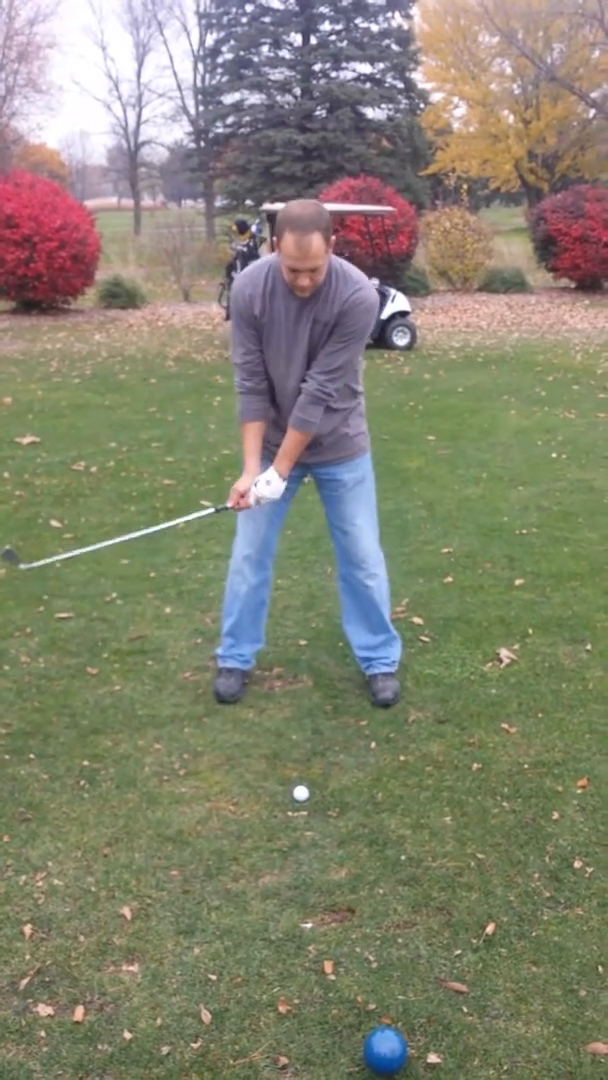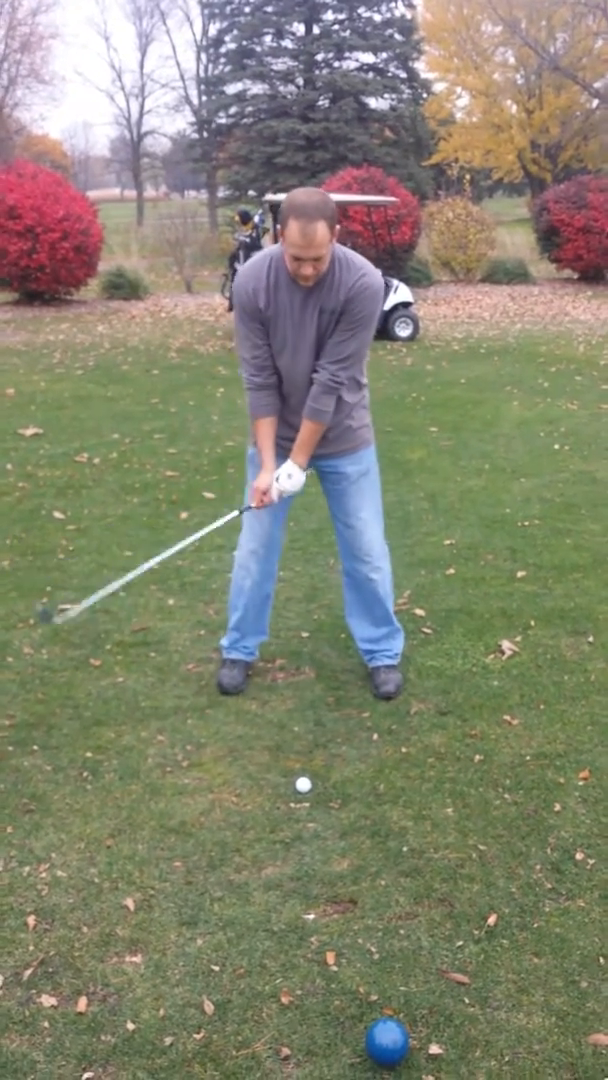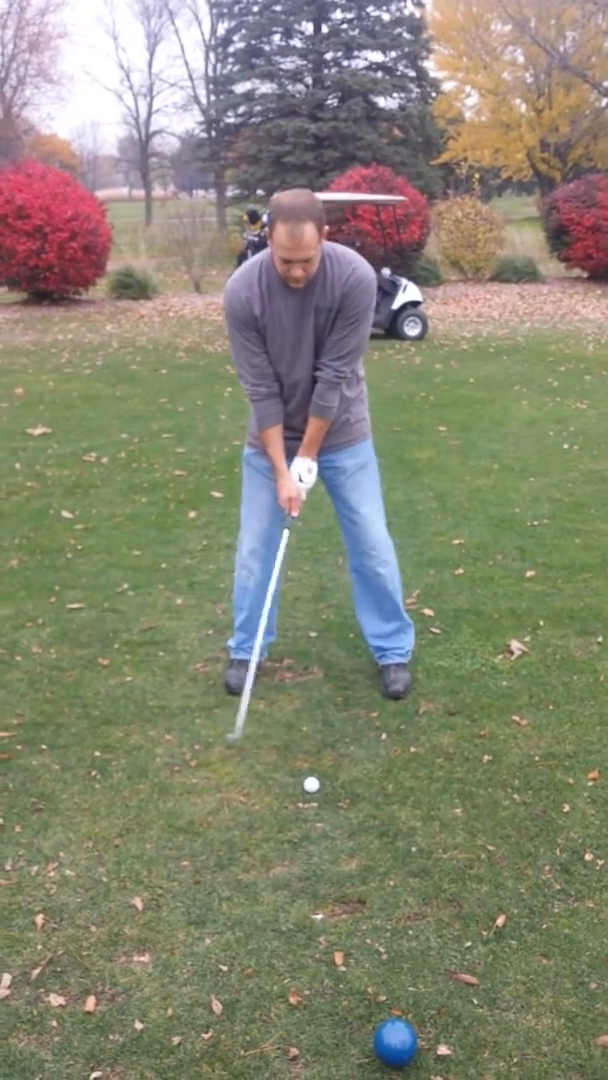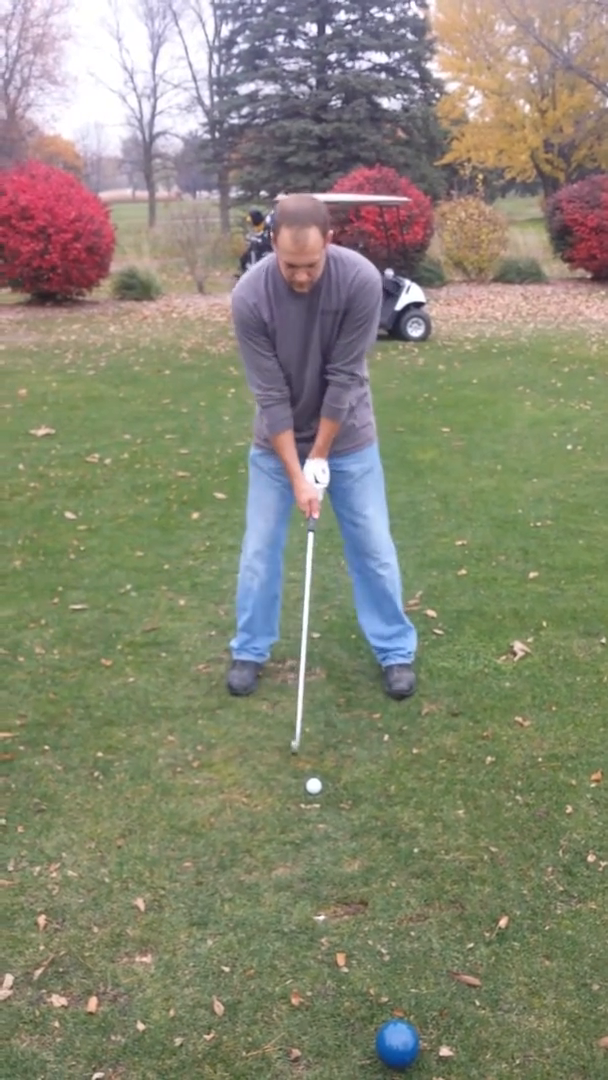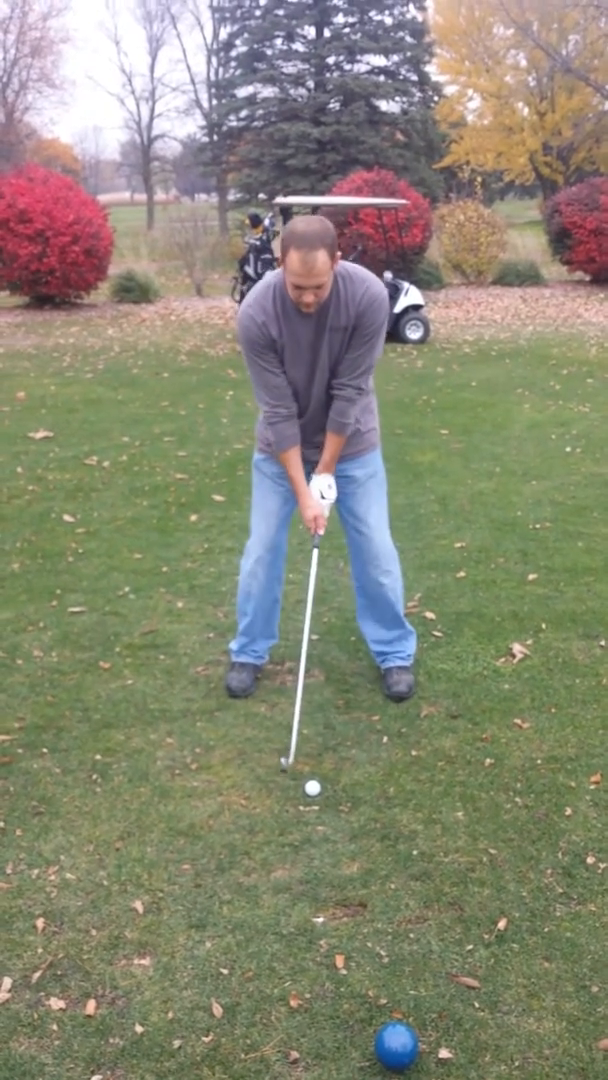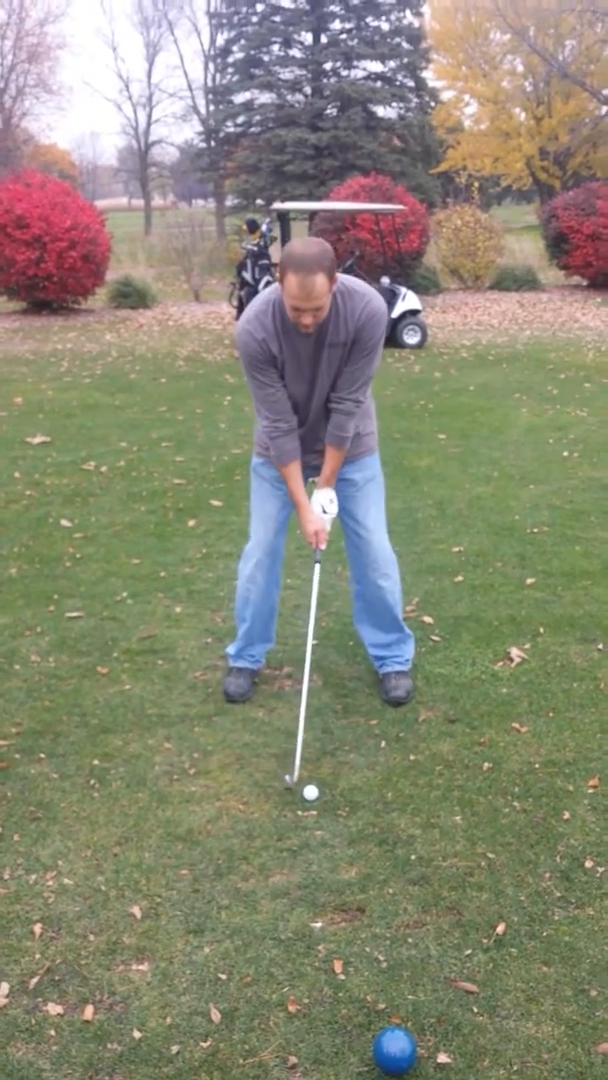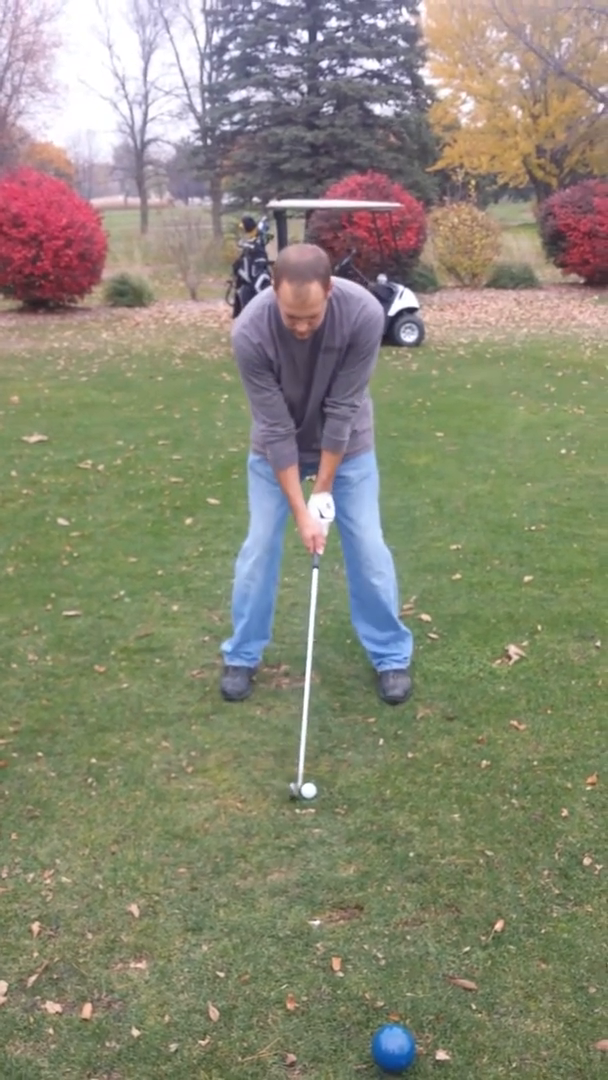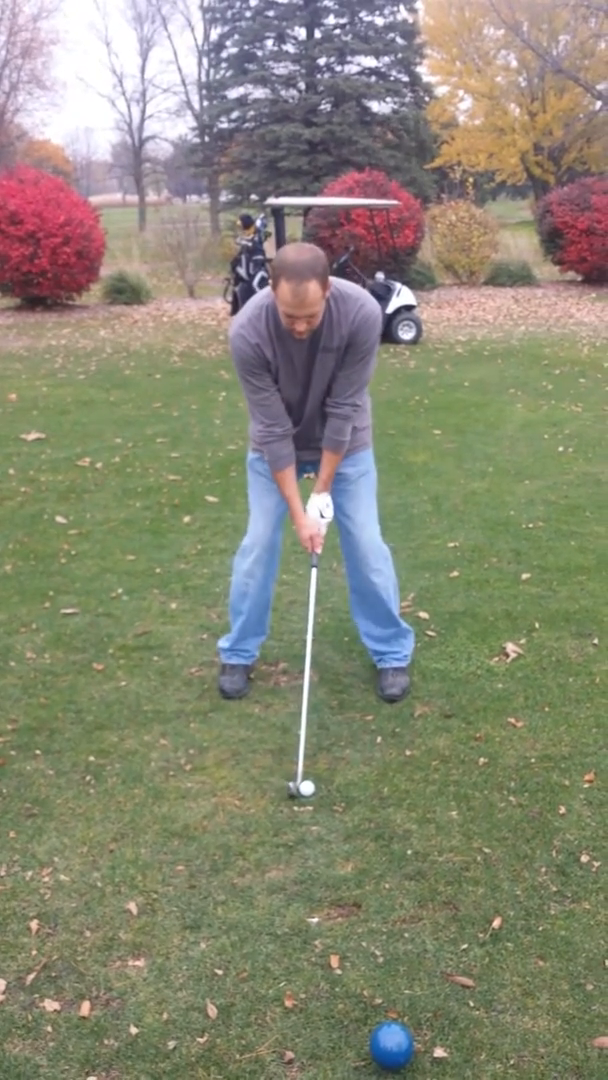
dt=0.2s
person 1, frame 1
left shoulder: (358, 296)
right shoulder: (249, 289)
left elbow: (320, 391)
right elbow: (251, 385)
left wrist: (280, 472)
right wrist: (251, 468)
left hip: (339, 444)
right hip: (270, 439)
left knee: (361, 554)
right knee: (251, 551)
left ankle: (380, 659)
right ankle: (235, 657)
person 1, frame 2
left shoulder: (363, 283)
right shoulder: (251, 281)
left elbow: (333, 380)
right elbow: (259, 379)
left wrist: (298, 462)
right wrist: (266, 463)
left hip: (343, 436)
right hip: (276, 432)
left knee: (365, 547)
right knee: (256, 545)
left ankle: (382, 652)
right ankle: (239, 649)
person 1, frame 3
left shoulder: (356, 277)
right shoulder: (242, 291)
left elbow: (335, 376)
right elbow: (260, 389)
left wrist: (308, 456)
right wrist: (281, 471)
left hip: (341, 431)
right hip: (271, 435)
left knee: (371, 540)
right knee: (257, 541)
left ankle: (393, 650)
right ankle: (245, 649)
person 1, frame 4
left shoulder: (361, 280)
right shoulder: (248, 296)
left elbow: (345, 377)
right elbow: (270, 395)
left wrist: (320, 456)
right wrist: (296, 476)
left hip: (347, 434)
right hip: (277, 438)
left knee: (372, 542)
right knee: (261, 544)
left ankle: (396, 650)
right ankle: (249, 650)
person 1, frame 5
left shoulder: (369, 295)
right shoulder: (256, 313)
left elbow: (350, 391)
right elbow: (278, 410)
left wrist: (326, 471)
right wrist: (302, 491)
left hip: (351, 441)
right hip: (281, 445)
left knee: (374, 547)
right knee: (264, 547)
left ankle: (395, 653)
right ankle: (248, 652)
person 1, frame 6
left shoulder: (368, 309)
right shoulder: (254, 328)
left elbow: (347, 404)
right elbow: (278, 424)
left wrist: (328, 484)
right wrist: (303, 507)
left hip: (350, 446)
right hip: (280, 450)
left knee: (373, 549)
right knee: (262, 549)
left ankle: (393, 657)
right ankle: (246, 657)
person 1, frame 7
left shoulder: (364, 313)
right shoulder: (249, 331)
left elbow: (342, 408)
right elbow: (276, 427)
left wrist: (324, 490)
right wrist: (300, 511)
left hip: (345, 443)
right hip: (276, 448)
left knee: (367, 546)
right knee: (261, 544)
left ankle: (391, 655)
right ankle: (241, 655)
person 1, frame 8
left shoulder: (362, 312)
right shoulder: (246, 332)
left elbow: (343, 407)
right elbow: (272, 427)
left wrist: (323, 489)
right wrist: (297, 511)
left hip: (344, 441)
right hip: (275, 446)
left knee: (365, 543)
right knee: (259, 543)
left ankle: (392, 652)
right ankle: (237, 653)
